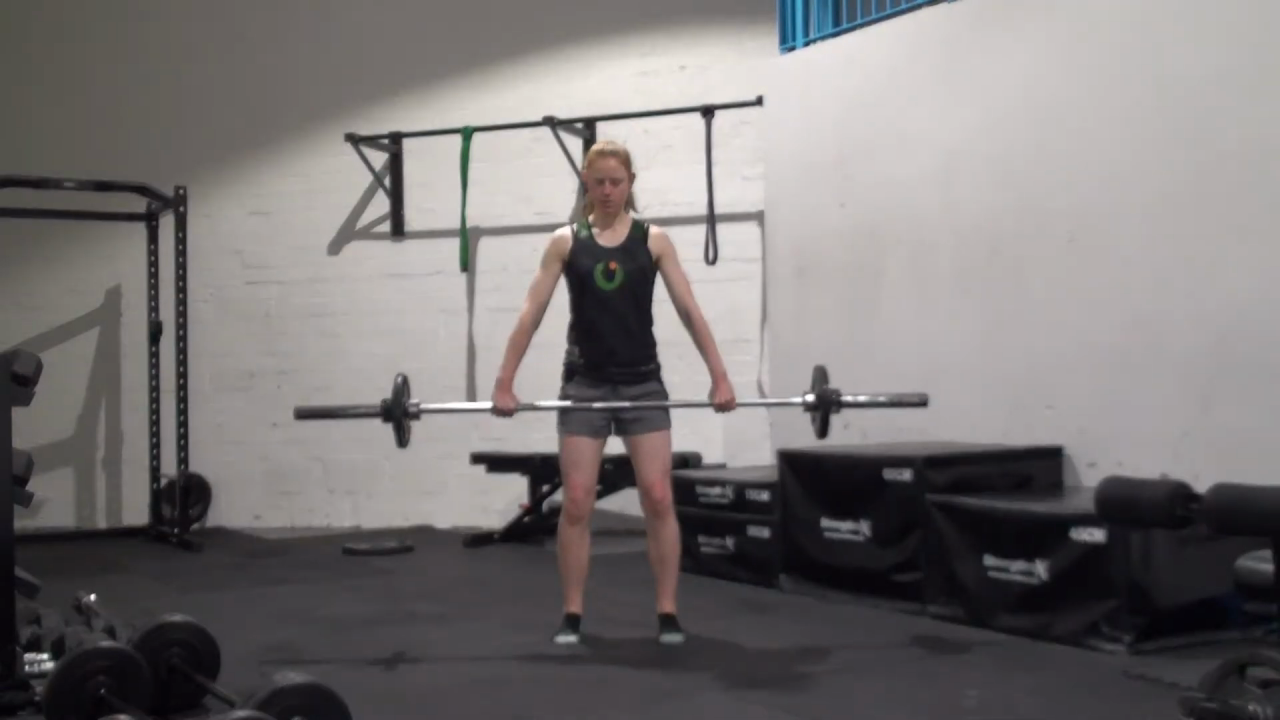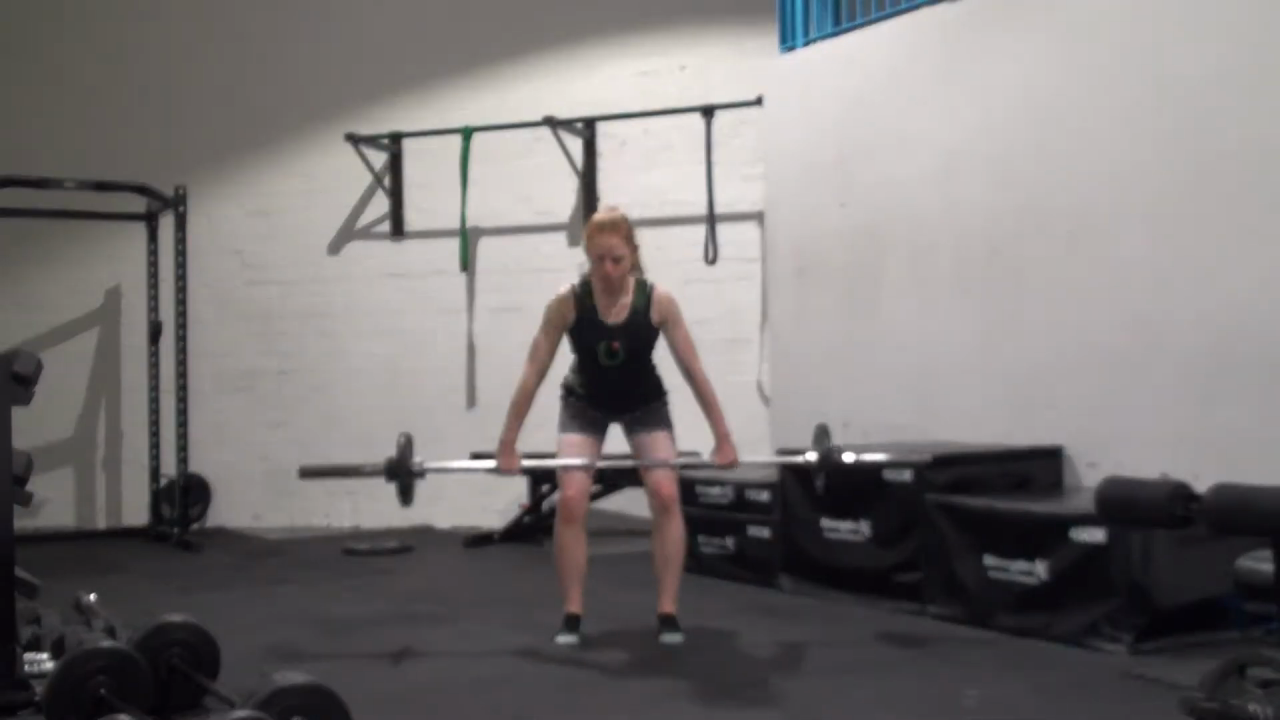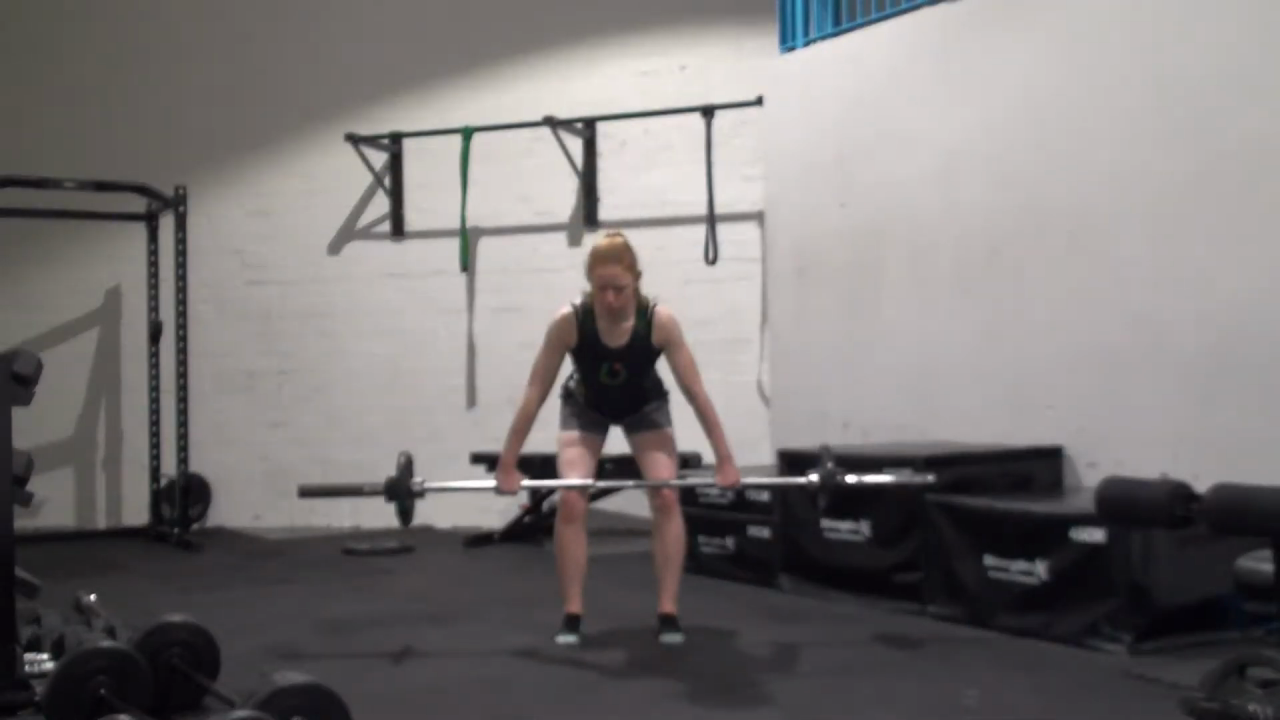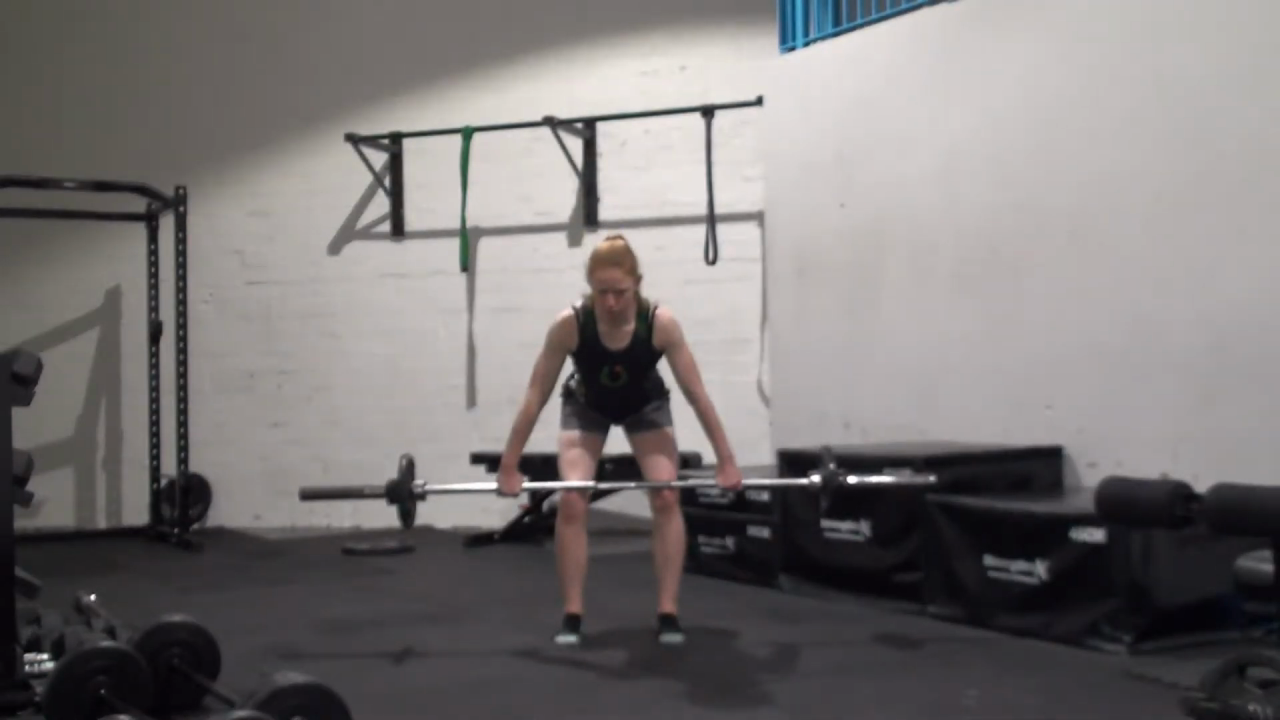
dt=0.5s
person 1, frame 1
left shoulder: (654, 239)
right shoulder: (566, 241)
left elbow: (689, 311)
right elbow: (531, 313)
left wrist: (719, 376)
right wrist: (504, 382)
left hip: (643, 384)
right hip: (584, 384)
left knee: (658, 499)
right knee: (576, 503)
left ankle: (668, 613)
right ankle: (572, 615)
person 1, frame 2
left shoulder: (658, 301)
right shoulder: (566, 302)
left elbow: (694, 371)
right elbow: (533, 374)
left wrist: (722, 437)
right wrist: (508, 442)
left hip: (644, 403)
right hip: (584, 405)
left knee: (666, 496)
right knee: (571, 501)
left ankle: (668, 613)
right ankle: (572, 615)
person 1, frame 3
left shoulder: (660, 321)
right shoulder: (568, 322)
left elbow: (696, 392)
right elbow: (534, 394)
left wrist: (725, 460)
right wrist: (508, 463)
left hip: (644, 406)
right hip: (585, 407)
left knee: (667, 497)
right knee: (571, 501)
left ankle: (668, 613)
right ankle: (572, 615)
person 1, frame 4
left shoulder: (661, 323)
right shoulder: (568, 325)
left elbow: (697, 393)
right elbow: (535, 396)
left wrist: (726, 460)
right wrist: (509, 465)
left hip: (645, 406)
right hip: (586, 407)
left knee: (667, 497)
right knee: (571, 501)
left ankle: (668, 612)
right ankle: (572, 615)
